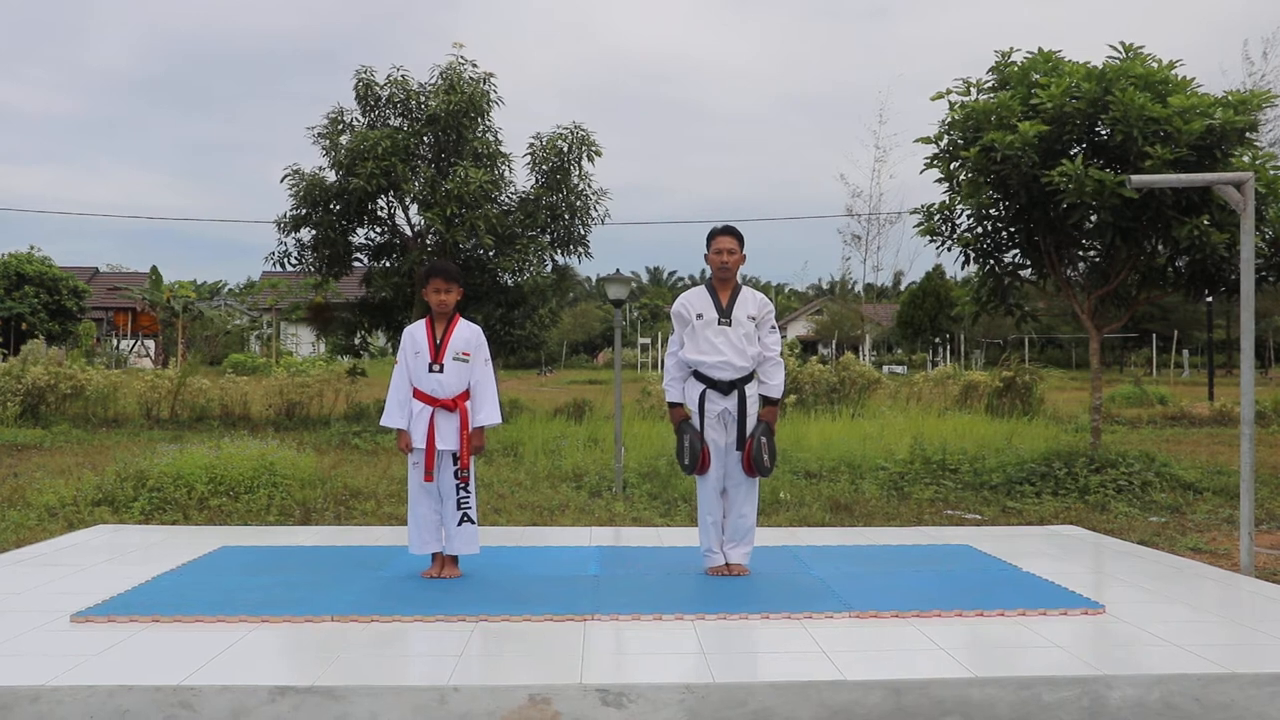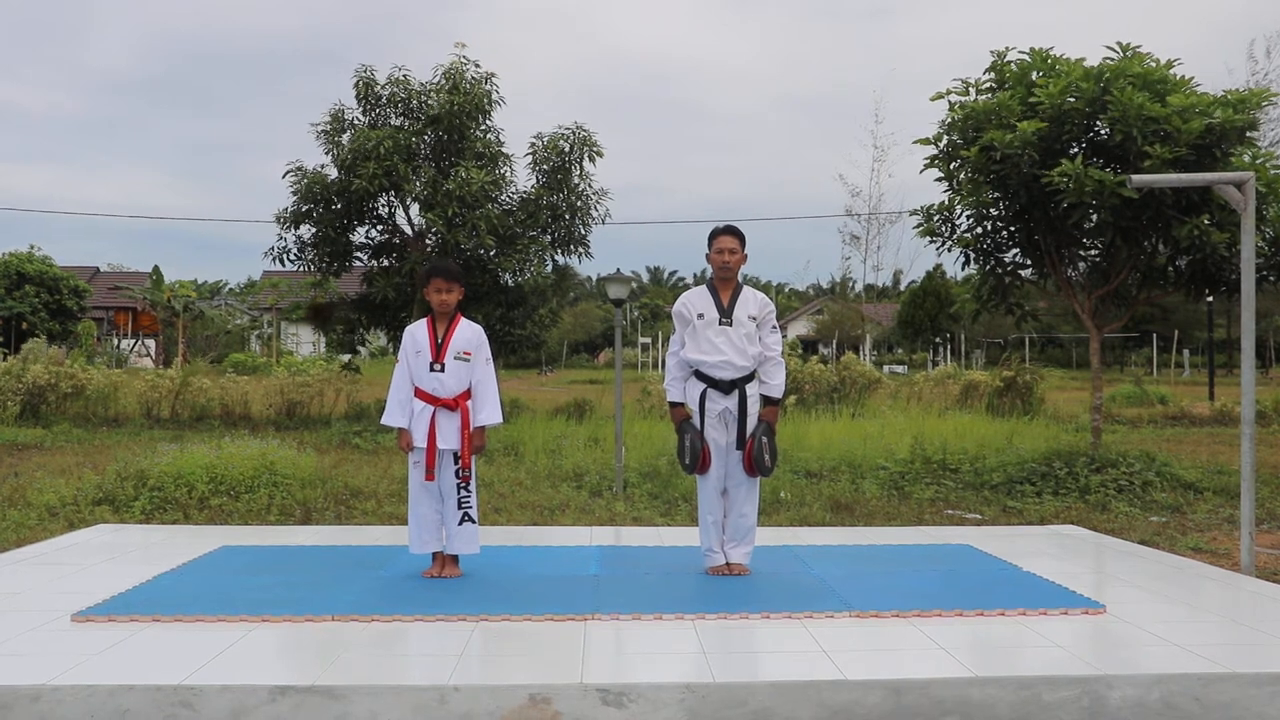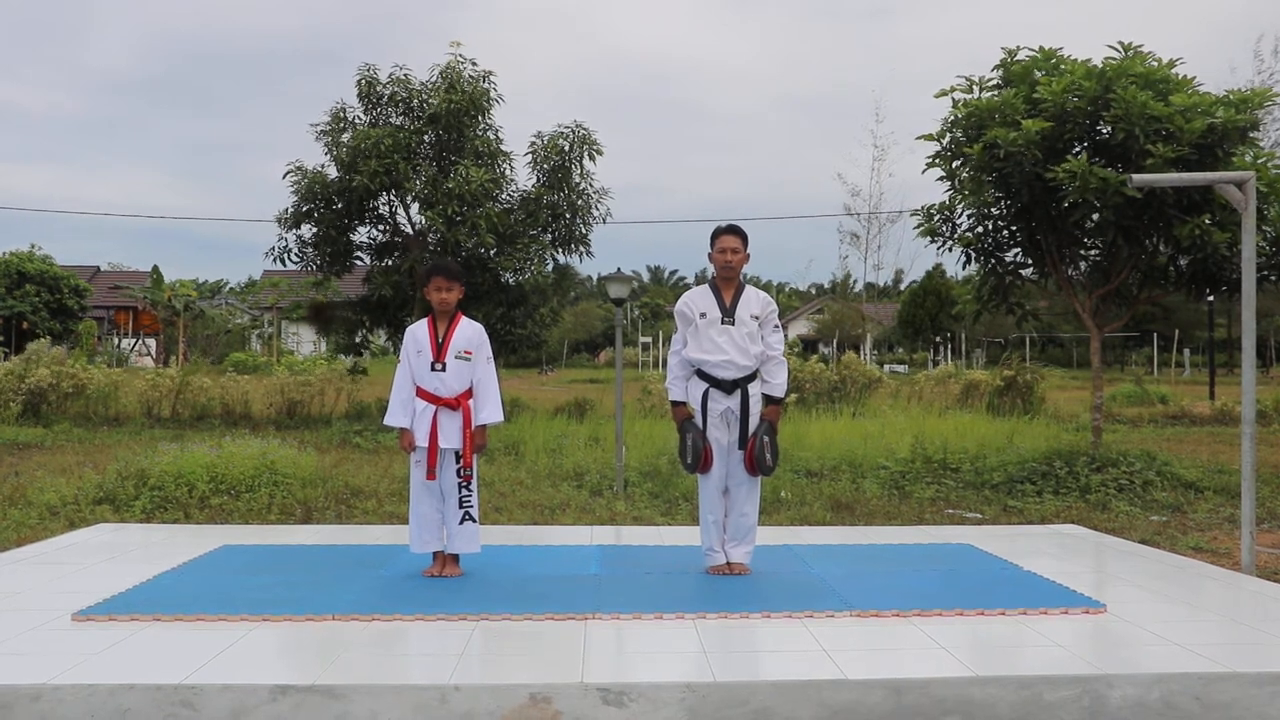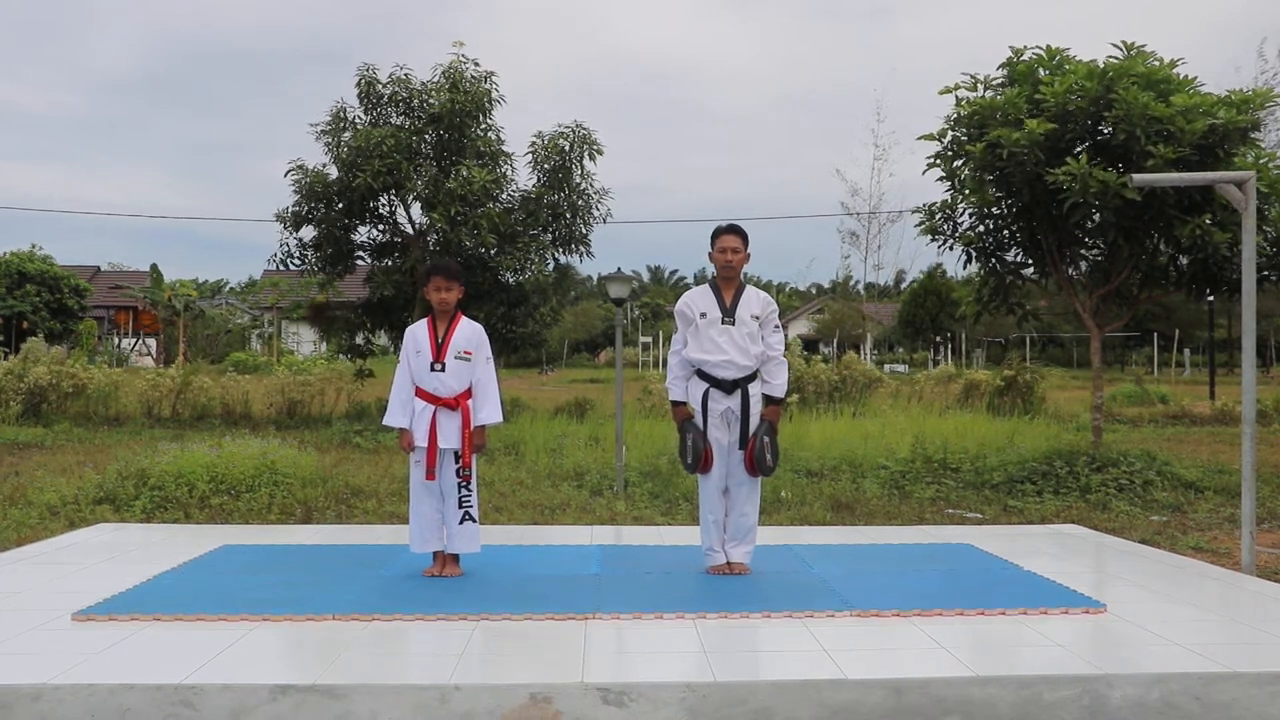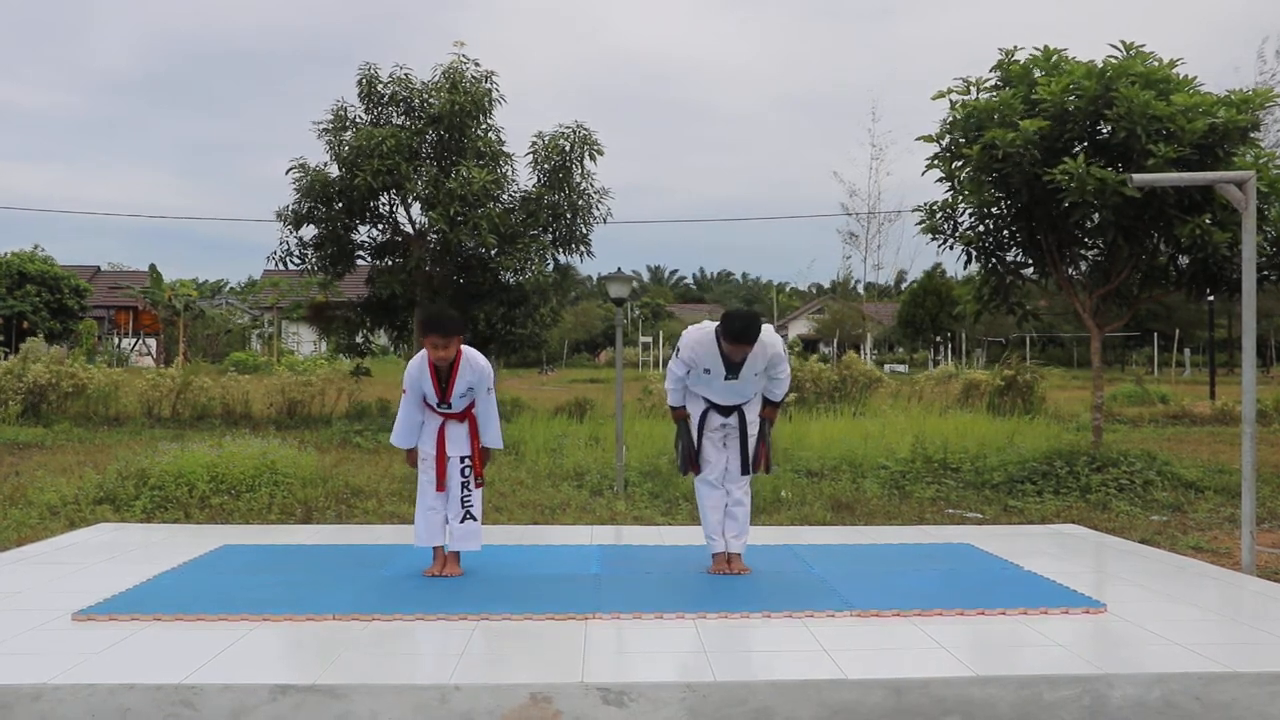
dt=1s
person 1, frame 1
left shoulder: (759, 304)
right shoulder: (687, 303)
left elbow: (771, 356)
right elbow: (675, 356)
left wrist: (771, 403)
right wrist: (674, 403)
left hip: (745, 397)
right hip: (704, 397)
left knee: (742, 478)
right knee: (709, 478)
left ankle: (737, 555)
right ankle: (714, 556)
person 1, frame 2
left shoulder: (760, 303)
right shoulder: (689, 302)
left elbow: (773, 356)
right elbow: (676, 355)
left wrist: (772, 402)
right wrist: (675, 402)
left hip: (746, 396)
right hip: (705, 396)
left knee: (743, 478)
right knee: (710, 478)
left ankle: (738, 554)
right ankle: (714, 556)
person 1, frame 3
left shoulder: (762, 303)
right shoulder: (691, 301)
left elbow: (774, 355)
right elbow: (678, 354)
left wrist: (774, 401)
right wrist: (677, 401)
left hip: (748, 396)
right hip: (706, 396)
left knee: (744, 478)
right knee: (711, 477)
left ankle: (739, 554)
right ankle: (715, 555)
person 1, frame 4
left shoulder: (763, 303)
right shoulder: (691, 301)
left elbow: (775, 356)
right elbow: (678, 355)
left wrist: (774, 401)
right wrist: (677, 402)
left hip: (748, 397)
right hip: (707, 396)
left knee: (744, 478)
right knee: (712, 478)
left ankle: (739, 555)
right ankle: (716, 555)
person 1, frame 5
left shoulder: (771, 343)
right shoulder: (694, 340)
left elbow: (780, 375)
right elbow: (676, 374)
left wrist: (771, 405)
right wrist: (677, 407)
left hip: (746, 410)
right hip: (704, 409)
left knee: (739, 479)
right knee: (710, 476)
left ankle: (735, 553)
right ankle: (718, 554)
person 2, frame 1
left shoulder: (472, 334)
right shoulder: (412, 334)
left elbow: (482, 383)
right elbow: (401, 383)
left wrist: (479, 429)
right wrist: (401, 429)
left hip: (458, 424)
right hip: (423, 424)
left knee: (459, 491)
right knee: (424, 491)
left ankle: (453, 558)
right ankle: (436, 557)
person 2, frame 2
left shoulder: (474, 334)
right shoulder: (413, 334)
left elbow: (484, 382)
right elbow: (402, 382)
left wrist: (480, 429)
right wrist: (402, 428)
left hip: (459, 424)
right hip: (423, 423)
left knee: (459, 491)
right knee: (424, 491)
left ankle: (453, 558)
right ankle: (436, 557)
person 2, frame 3
left shoulder: (474, 332)
right shoulder: (414, 333)
left elbow: (485, 381)
right elbow: (404, 382)
left wrist: (481, 428)
right wrist: (404, 428)
left hip: (460, 423)
right hip: (425, 423)
left knee: (460, 490)
right knee: (426, 490)
left ankle: (454, 558)
right ankle: (436, 556)
person 2, frame 4
left shoulder: (474, 332)
right shoulder: (414, 334)
left elbow: (484, 381)
right elbow: (404, 382)
left wrist: (481, 428)
right wrist: (403, 428)
left hip: (459, 422)
right hip: (424, 422)
left knee: (460, 489)
right knee: (425, 489)
left ankle: (454, 557)
right ankle: (437, 556)
person 2, frame 5
left shoulder: (479, 366)
right shoulder: (416, 368)
left elbow: (487, 409)
right elbow: (410, 409)
left wrist: (485, 446)
right wrist: (409, 447)
left hip: (465, 430)
right hip: (432, 430)
left knee: (463, 491)
right knee: (430, 491)
left ankle: (454, 557)
right ankle: (438, 556)
